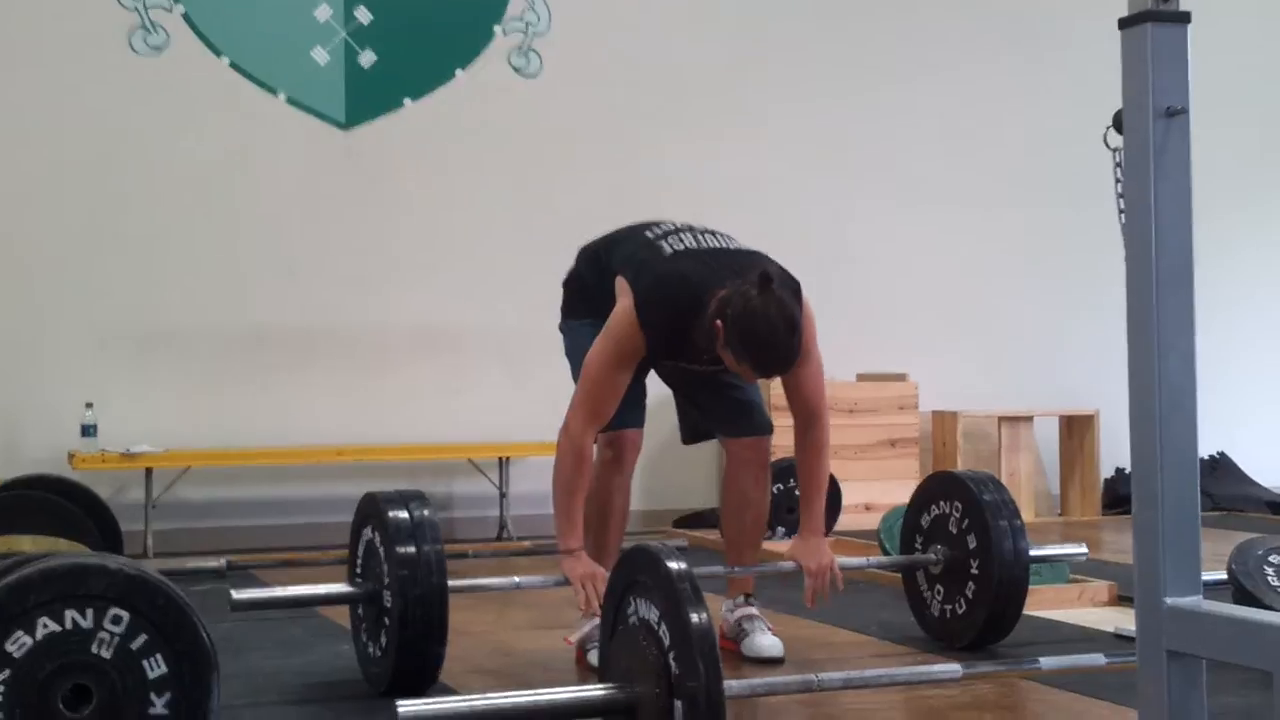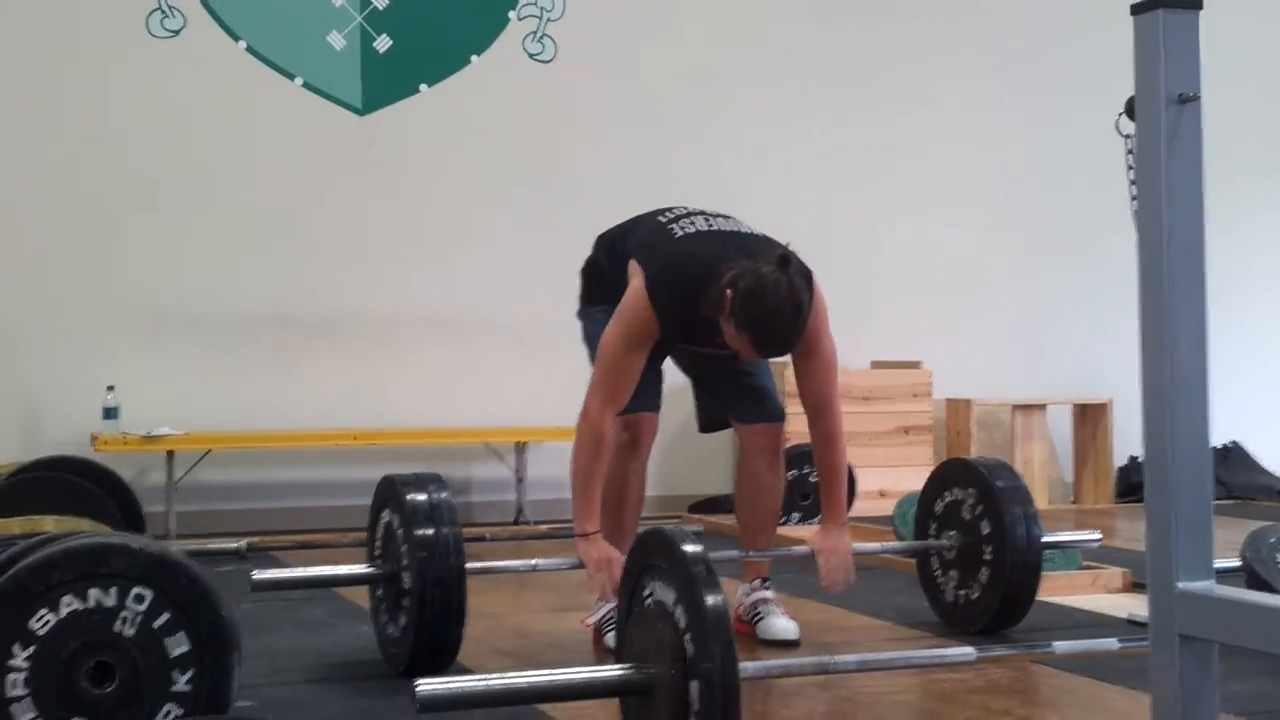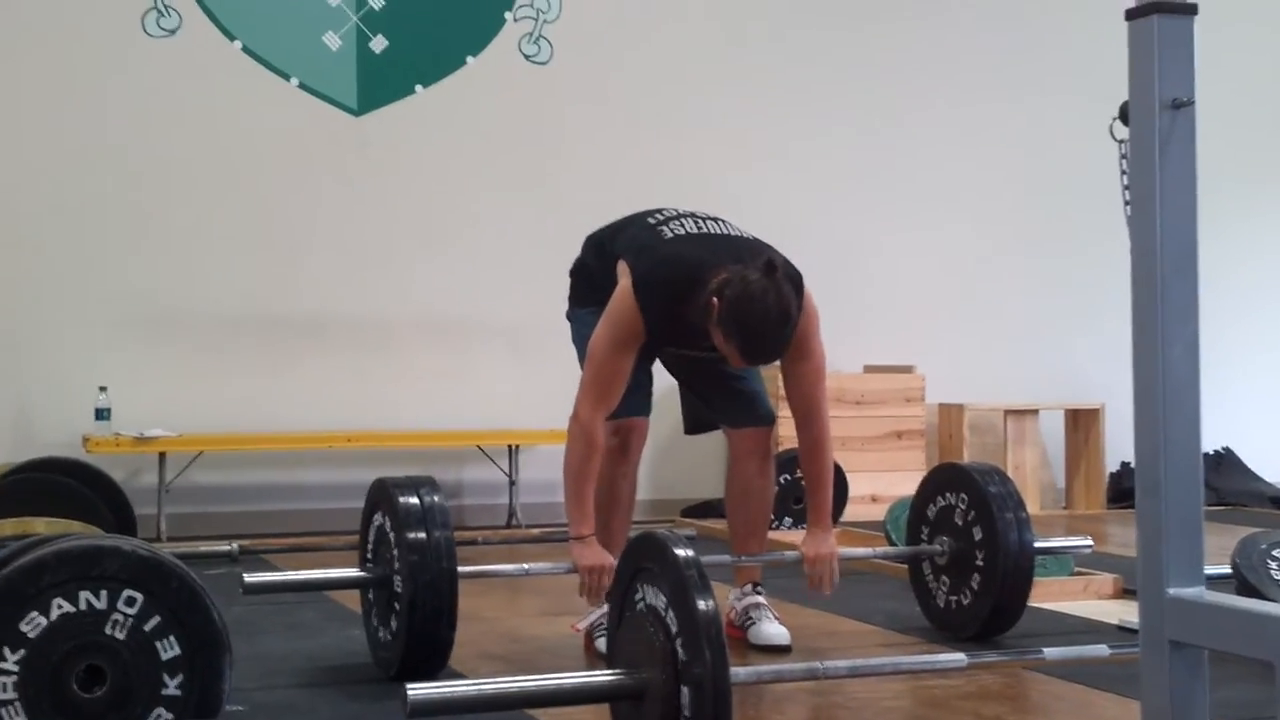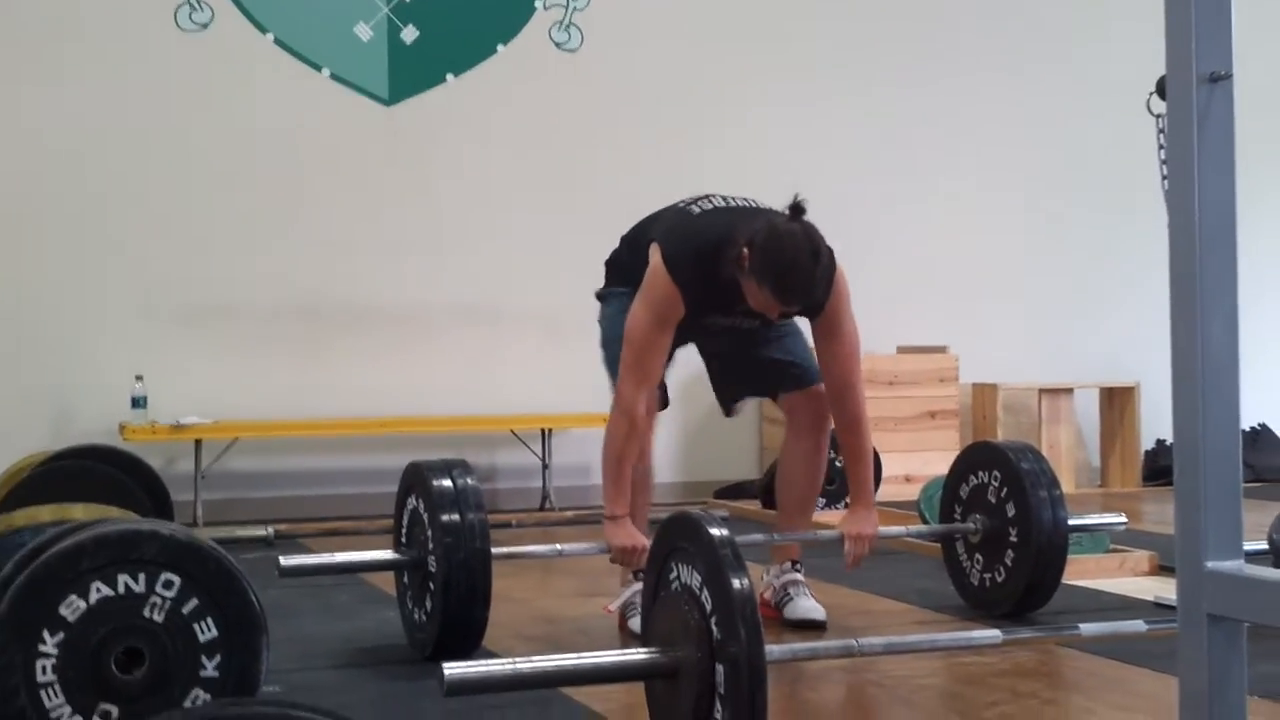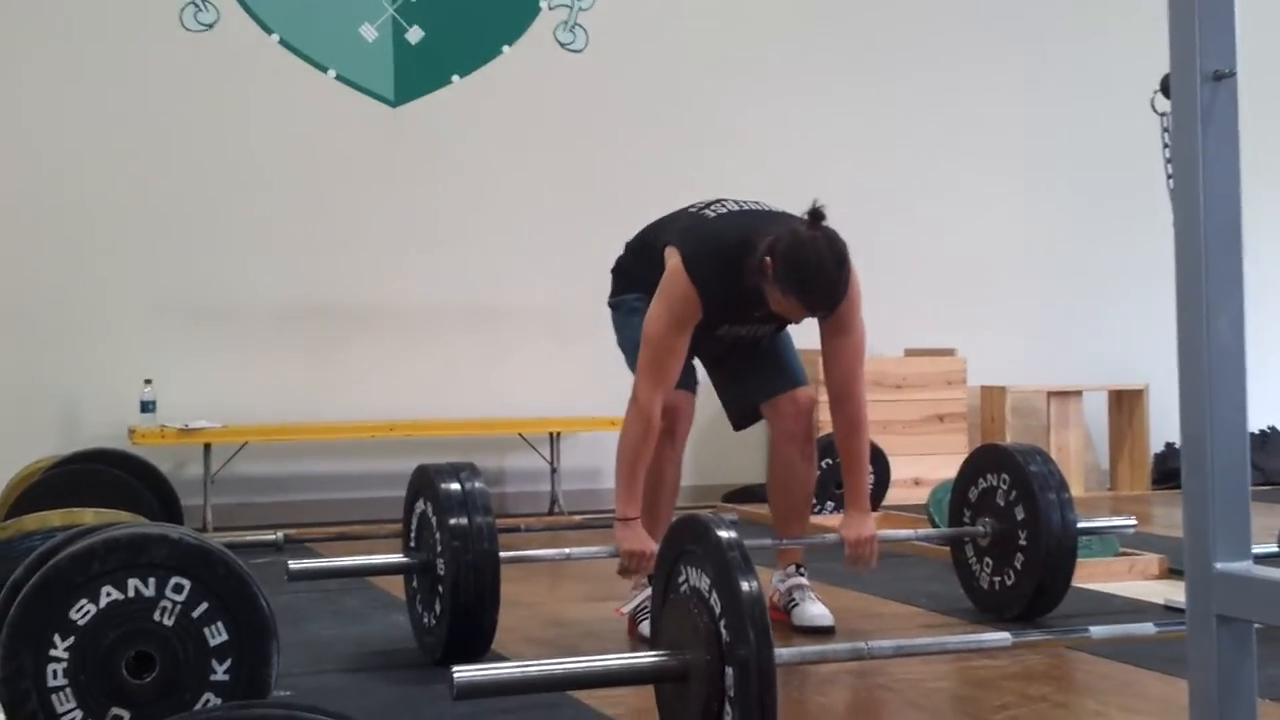
dt=0.7s
person 1, frame 1
left shoulder: (788, 313)
right shoulder: (638, 312)
left elbow: (812, 422)
right elbow: (578, 430)
left wrist: (812, 534)
right wrist: (571, 550)
left hip: (697, 319)
right hip: (599, 304)
left knee: (752, 443)
right knee: (620, 441)
left ankle: (740, 610)
right ankle: (599, 620)
person 1, frame 2
left shoulder: (800, 297)
right shoulder: (650, 293)
left elbow: (824, 413)
right elbow: (598, 413)
left wrist: (835, 523)
right wrist: (587, 533)
left hip: (709, 306)
right hip: (614, 289)
left knee: (766, 429)
right knee: (635, 427)
left ankle: (756, 593)
right ankle: (615, 601)
person 1, frame 3
left shoulder: (792, 304)
right shoulder: (636, 293)
left elbow: (812, 419)
right elbow: (590, 415)
left wrist: (820, 527)
right wrist: (582, 537)
left hip: (697, 314)
right hip: (602, 291)
left knee: (756, 432)
right knee: (625, 431)
left ankle: (747, 598)
right ankle: (606, 606)
person 1, frame 4
left shoulder: (822, 275)
right shoulder: (675, 265)
left elbow: (846, 395)
right elbow: (632, 395)
left wrist: (863, 504)
right wrist: (617, 517)
left hip: (735, 312)
right hip: (637, 285)
left knee: (813, 403)
right knee: (644, 406)
left ankle: (785, 575)
right ankle: (637, 584)
person 1, frame 5
left shoulder: (835, 278)
right shoulder: (693, 268)
left elbow: (848, 397)
right elbow: (648, 398)
left wrist: (858, 510)
right wrist: (628, 520)
left hip: (743, 317)
right hip: (648, 293)
left knee: (797, 409)
right knee: (674, 410)
left ankle: (790, 580)
right ankle: (648, 589)
